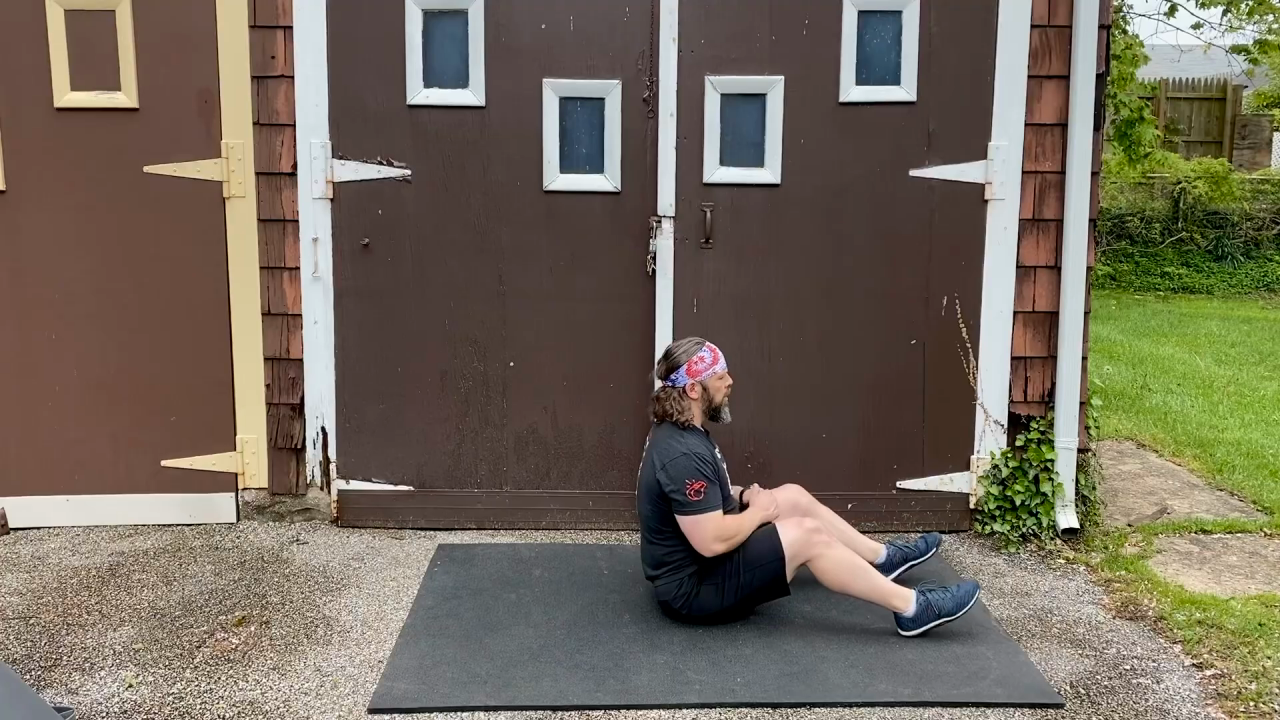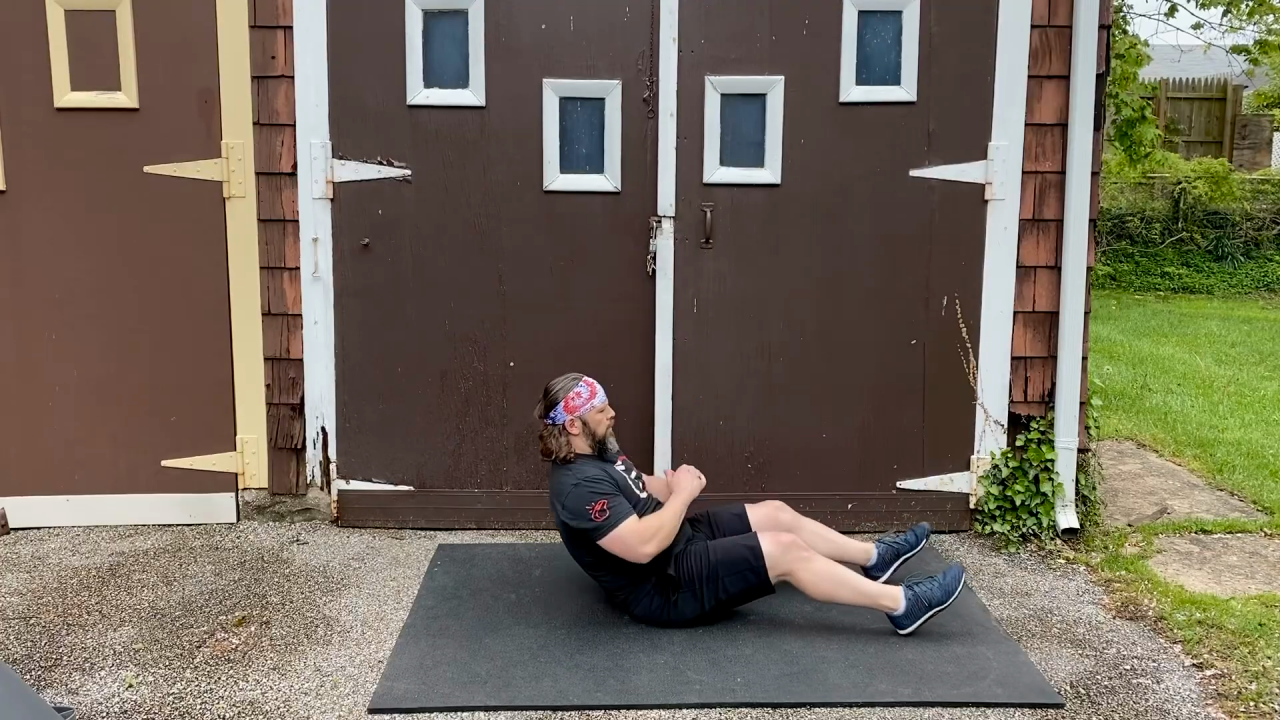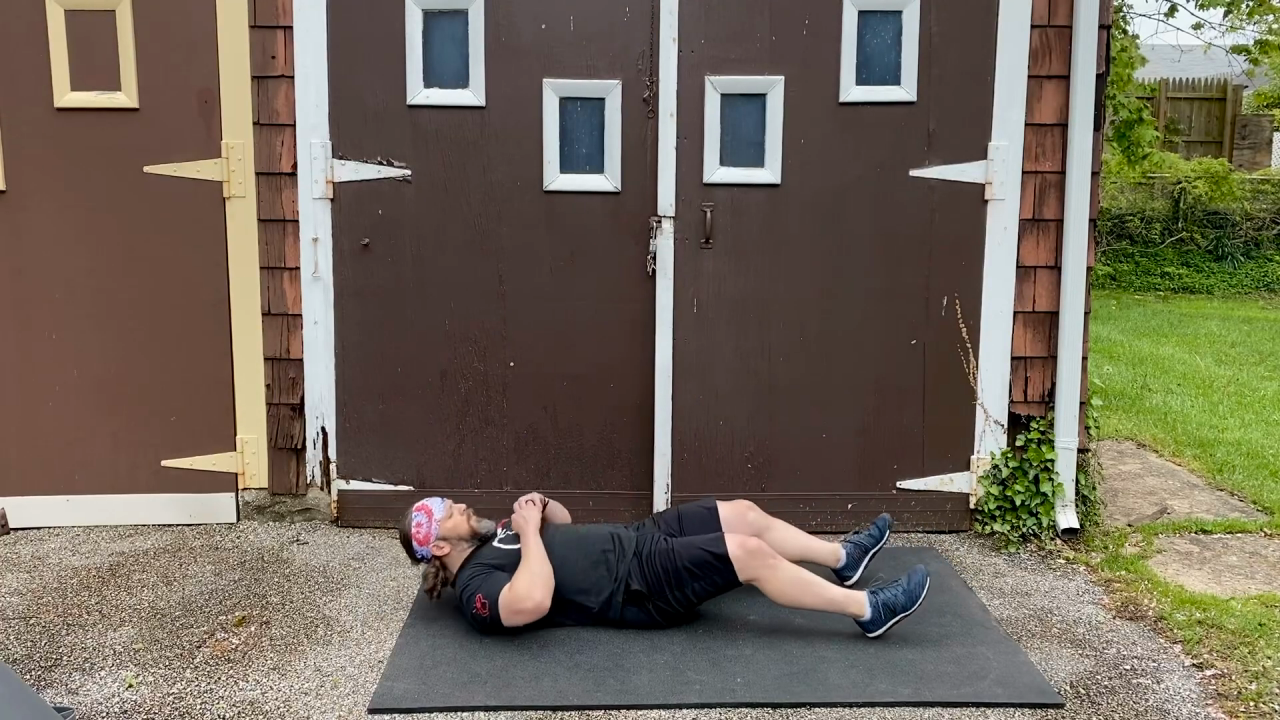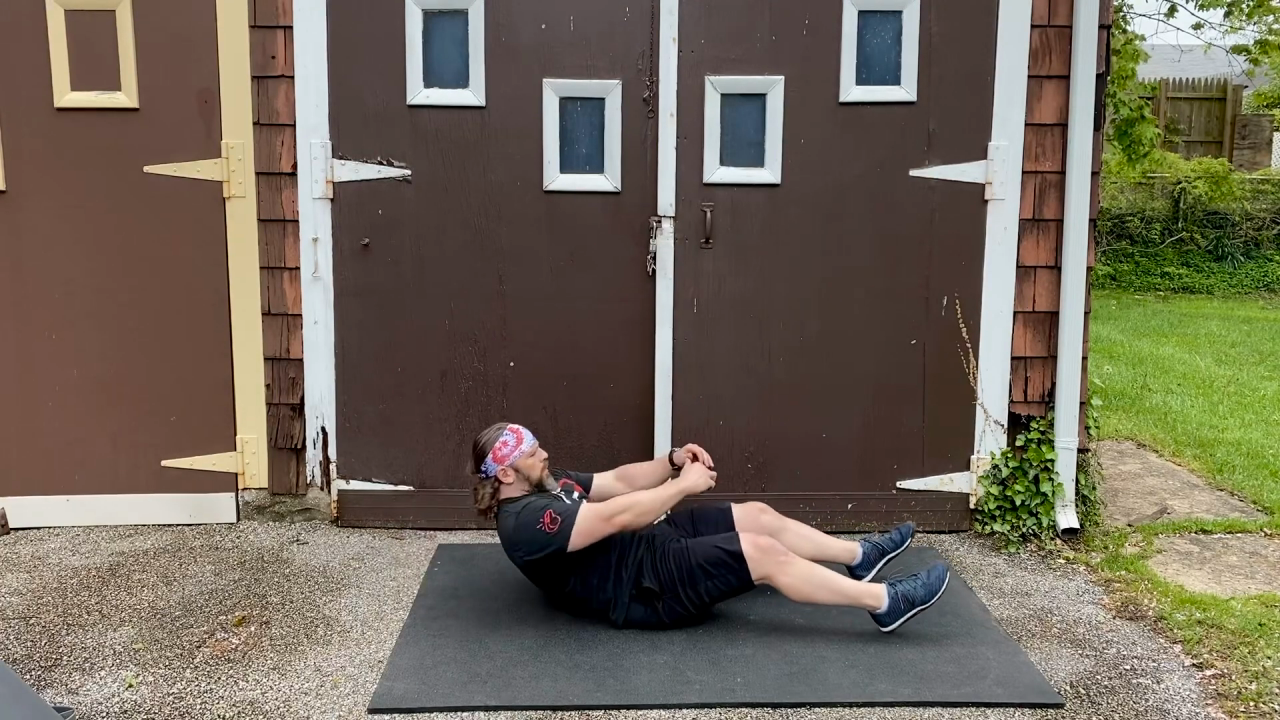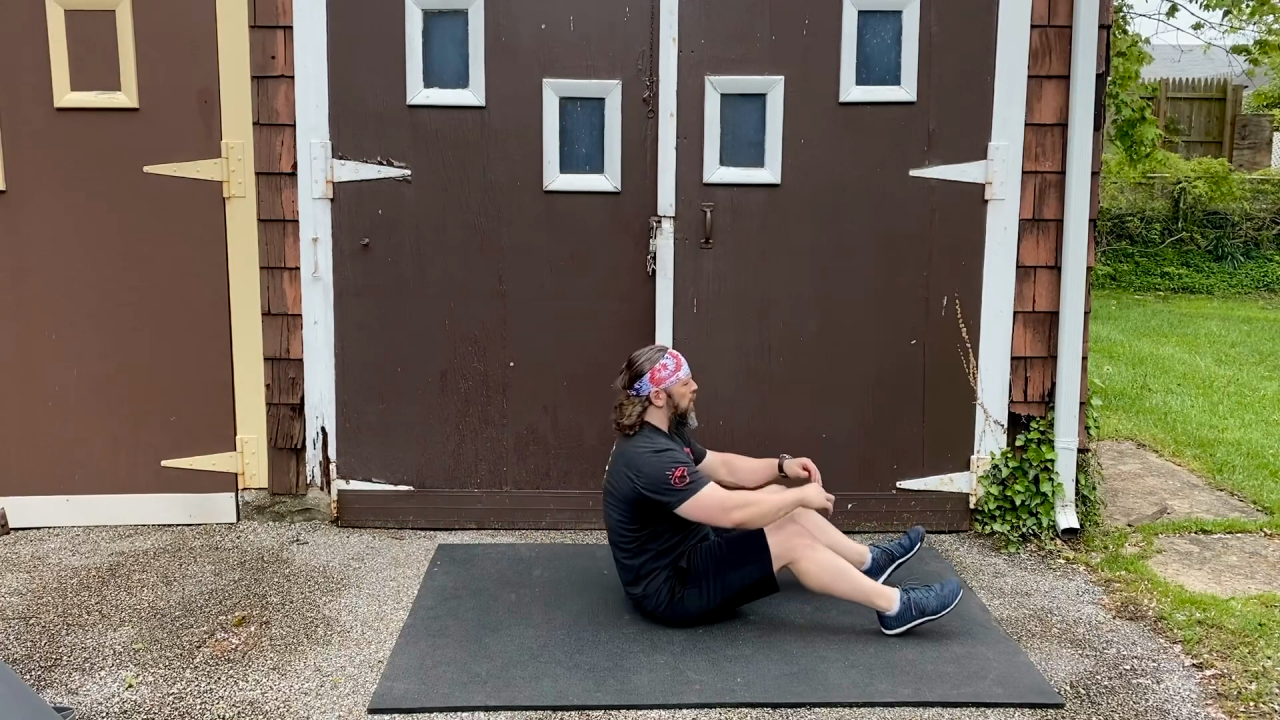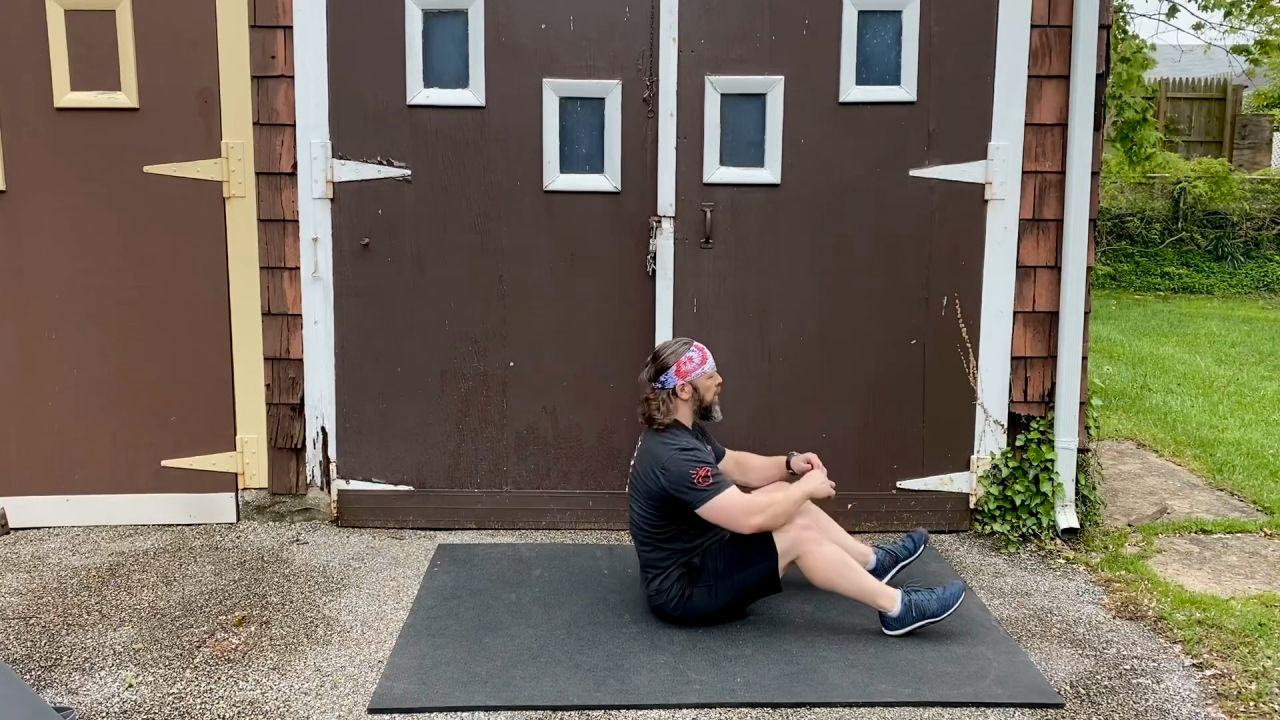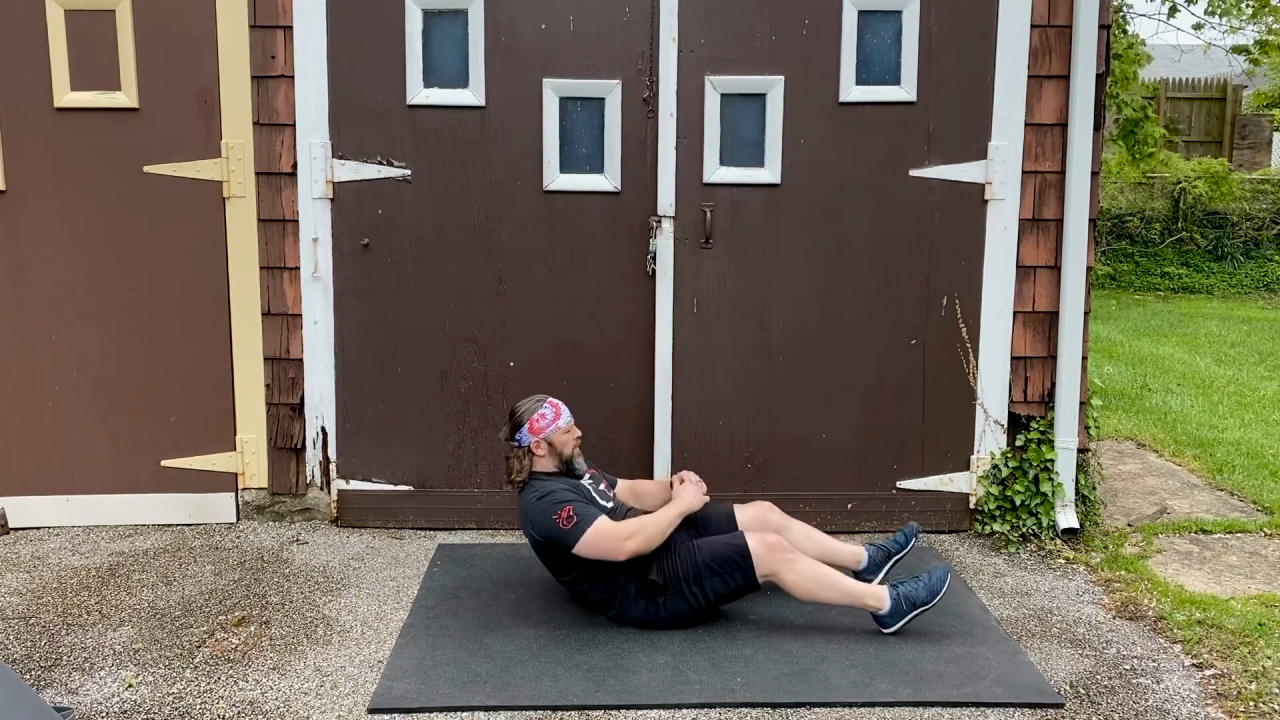
dt=0.7s
person 1, frame 1
left shoulder: (679, 431)
right shoulder: (683, 454)
right elbow: (712, 543)
left wrist: (740, 497)
right wrist: (758, 513)
left hip: (698, 564)
right hip: (694, 587)
left knee: (793, 496)
right knee: (809, 533)
left ankle: (883, 557)
right ankle: (911, 608)
person 1, frame 2
left shoulder: (598, 456)
right shoulder: (579, 487)
left elbow: (643, 490)
right elbow: (644, 546)
left wrist: (675, 482)
right wrist: (684, 494)
left hip: (682, 544)
right hip: (665, 587)
left knee: (777, 512)
right knee: (786, 550)
left ankle: (876, 559)
right ankle: (901, 604)
person 1, frame 3
left shoulder: (490, 538)
right shoulder: (475, 584)
left elbow: (563, 527)
right elbow: (535, 600)
left wrist: (542, 511)
right wrist: (531, 533)
left hip: (635, 541)
right hip: (636, 588)
left knee: (743, 512)
right knee: (751, 553)
left ankle: (842, 557)
right ankle: (866, 609)
person 1, frame 4
left shoulder: (544, 484)
right shoulder: (525, 522)
left elbow: (620, 481)
right elbow: (618, 516)
left wrist: (673, 461)
right wrist: (684, 485)
left hip: (647, 547)
right hip: (642, 589)
left knee: (757, 515)
right knee: (763, 552)
left ankle: (860, 558)
right ankle: (884, 603)
person 1, frame 5
left shoulder: (660, 435)
right shoulder: (649, 459)
left elbow: (722, 467)
right elbow: (731, 512)
left wrist: (782, 466)
right wrist: (800, 496)
left hip: (685, 556)
right hip: (672, 590)
left knee: (779, 498)
right knee: (790, 538)
left ankle: (869, 561)
right ankle: (894, 608)
person 1, frame 6
left shoulder: (681, 432)
right shoulder: (675, 455)
left elbow: (736, 466)
right elbow: (750, 519)
left wrist: (792, 464)
right wrist: (806, 488)
left hip: (698, 555)
right hip: (683, 588)
left knee: (789, 495)
right knee: (800, 531)
left ankle: (873, 562)
right ankle: (897, 608)
person 1, frame 7
left shoulder: (569, 472)
right shoulder: (547, 502)
left elbow: (632, 494)
right elbow: (624, 544)
left wrist: (672, 487)
right wrist: (680, 505)
left hip: (656, 554)
right hip: (645, 590)
left knee: (763, 514)
right knee: (770, 550)
left ankle: (864, 562)
right ankle: (885, 604)
